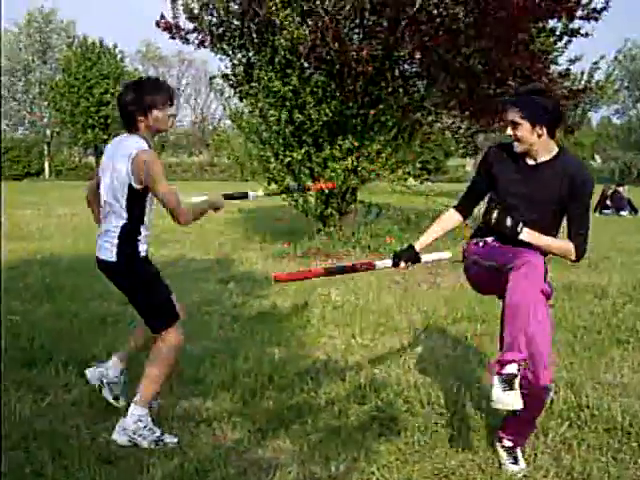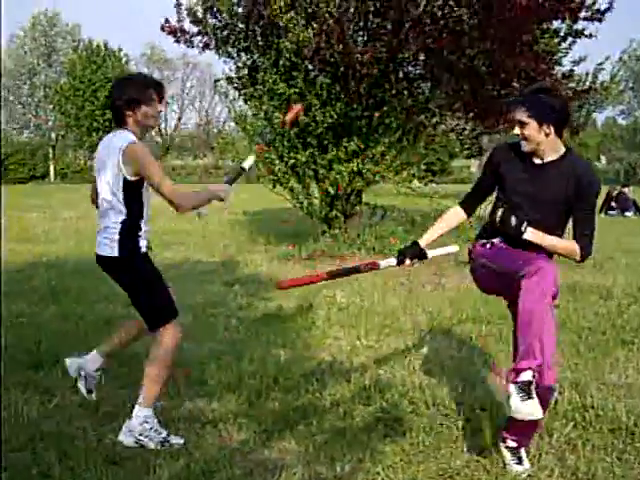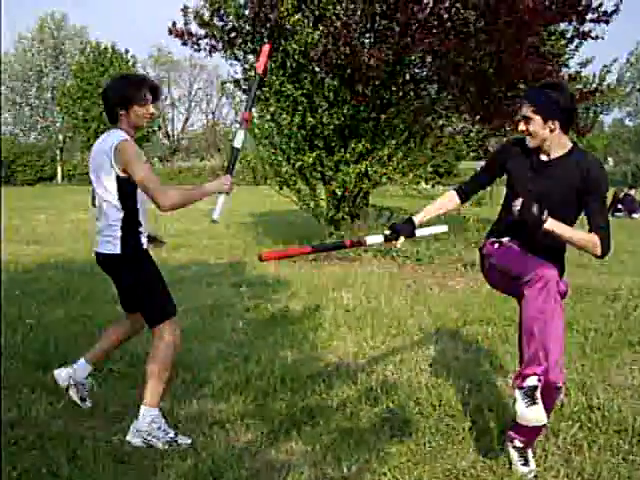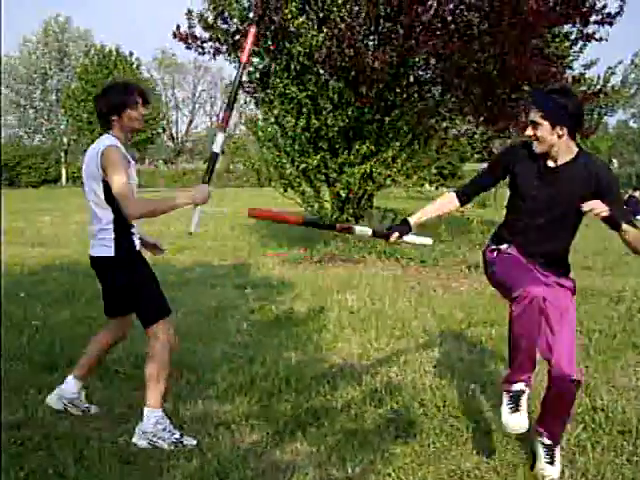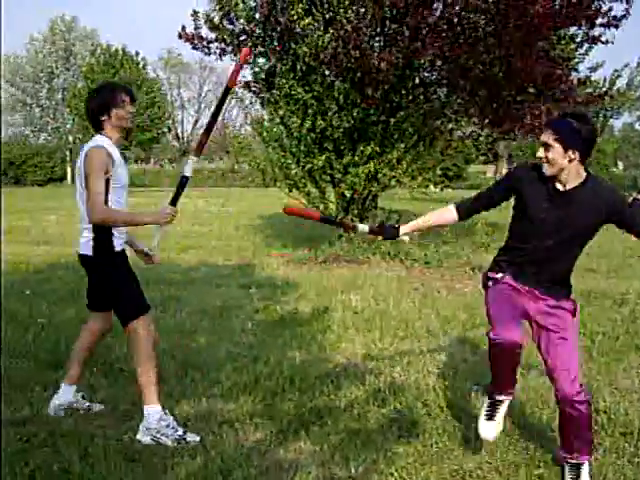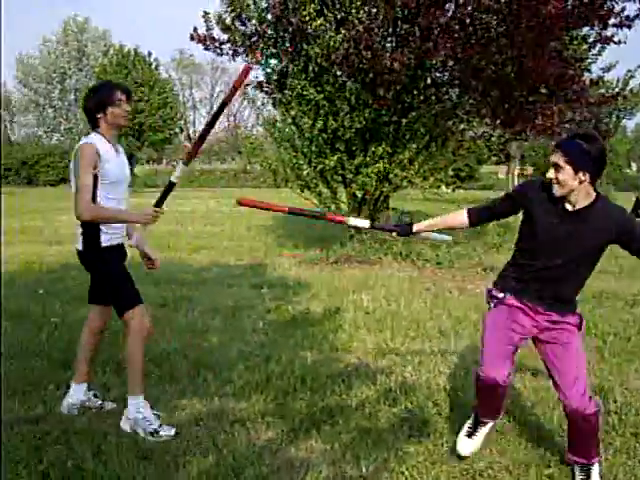
dt=0.1s
person 1, frame 1
left shoulder: (574, 175)
right shoulder: (497, 156)
left elbow: (576, 250)
right elbow: (463, 207)
left wrist: (521, 231)
right wrist: (416, 247)
left hip: (532, 279)
right hip: (484, 258)
left knee: (540, 378)
right knee: (527, 261)
left ankle: (511, 439)
right ankle: (507, 366)
person 1, frame 2
left shoulder: (580, 174)
right shoulder: (505, 157)
left elbow: (579, 251)
right elbow: (468, 205)
left wrist: (526, 232)
right wrist: (421, 244)
left hip: (536, 274)
right hip: (490, 257)
left knee: (547, 377)
right knee: (540, 271)
left ankle: (515, 439)
right ankle: (522, 375)
person 1, frame 3
left shoulder: (588, 170)
right shoulder: (512, 151)
left elbow: (600, 246)
right elbow: (464, 191)
left wrist: (547, 221)
right wrist: (415, 221)
left hip: (546, 275)
right hip: (501, 255)
left knee: (553, 376)
right knee: (543, 274)
left ankle: (521, 439)
right ankle: (527, 378)
person 1, frame 4
left shoulder: (595, 174)
right shoulder: (518, 154)
right elbow: (465, 192)
right wrist: (411, 221)
left hip: (554, 275)
right hip: (506, 256)
left knee: (567, 369)
right knee: (530, 294)
left ankle: (547, 438)
right ankle: (517, 383)
person 1, frame 5
left shoulder: (603, 197)
right shoulder: (525, 176)
right elbow: (466, 208)
right wrist: (405, 228)
left hip: (554, 299)
right hip: (507, 282)
left knee: (570, 389)
right knee: (507, 338)
right ankle: (499, 395)
person 1, frame 6
right shoulder: (533, 192)
right elbow: (477, 215)
right wrist: (418, 225)
left hip: (559, 317)
right hip: (510, 301)
left knee: (579, 403)
right knee: (492, 377)
right ankle: (484, 417)
person 2, frame 1
left shoulder: (114, 146)
right shoulder: (144, 156)
left elbow: (92, 193)
right elbow: (182, 216)
right wrist: (210, 202)
left hip: (111, 252)
right hip: (127, 257)
left knee: (169, 310)
right knee: (172, 336)
left ankle: (112, 370)
right ankle: (134, 423)
person 2, frame 2
left shoulder: (107, 143)
right shoulder: (133, 148)
left elbow: (95, 196)
right elbow: (179, 200)
right wrist: (215, 191)
left hip: (111, 248)
right hip: (127, 253)
left knee: (152, 317)
right knee: (169, 334)
left ankle: (89, 363)
right ankle: (141, 424)
person 2, frame 3
left shoulder: (103, 143)
right shoulder: (124, 146)
right elbow: (165, 200)
right wrist: (211, 187)
left hip: (110, 247)
right hip: (127, 252)
left knee: (137, 319)
right knee: (168, 332)
left ankle: (77, 372)
right ankle: (147, 424)
person 2, frame 4
left shoulder: (100, 150)
right shoulder: (112, 151)
right elbow: (133, 208)
left wrist: (140, 238)
right wrist: (187, 198)
left hip: (108, 253)
right hip: (120, 257)
left knee: (117, 328)
right knee: (162, 334)
left ankle: (68, 391)
right ankle: (153, 424)
person 2, frame 5
left shoulder: (107, 151)
right shoulder: (99, 152)
right elbow: (97, 213)
left wrist: (134, 245)
right wrist: (148, 217)
left hip: (100, 251)
right hip: (104, 254)
left knee: (98, 323)
right knee: (143, 330)
left ankle: (66, 395)
right ankle: (155, 421)
person 2, frame 6
left shoulder: (118, 152)
right shoulder: (88, 148)
right elbow: (84, 210)
left wrist: (142, 245)
right wrist: (136, 219)
left hip: (112, 246)
right hip: (98, 248)
left knee: (97, 319)
right knee: (140, 322)
left ankle: (77, 394)
right ankle: (137, 409)
